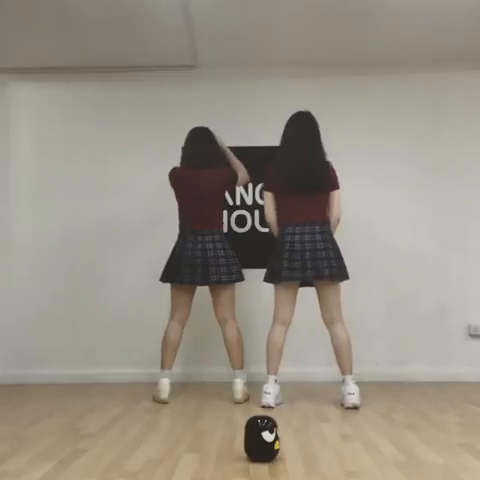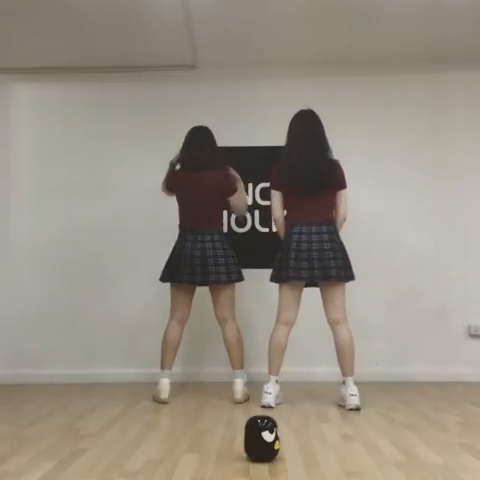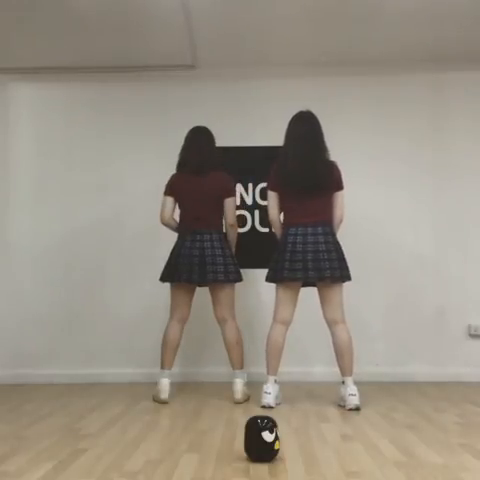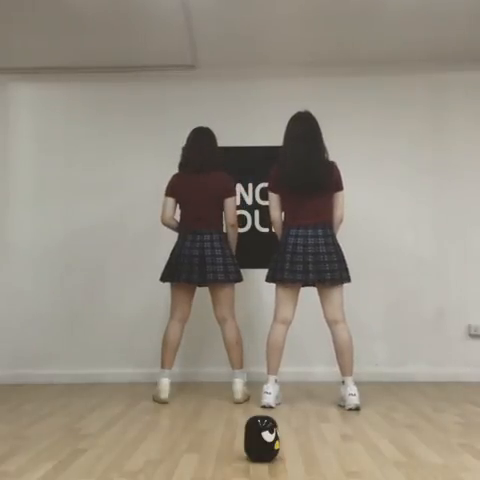
dt=0.7s
person 1, frame 1
left shoulder: (275, 171)
right shoulder: (326, 169)
left elbow: (270, 216)
right elbow: (335, 215)
left hip: (289, 244)
right hip: (321, 242)
left knee: (280, 322)
right knee: (334, 320)
left ankle: (271, 387)
right ankle: (349, 387)
person 1, frame 2
left shoulder: (282, 170)
right shoulder: (334, 168)
left elbow: (277, 214)
right elbow: (342, 214)
left hip: (295, 243)
right hip: (328, 242)
left knee: (284, 321)
right knee: (338, 320)
left ankle: (271, 387)
right ankle: (350, 388)
person 1, frame 3
left shoulder: (279, 171)
right shoulder: (331, 169)
left elbow: (273, 215)
right elbow: (338, 215)
left hip: (292, 243)
right hip: (324, 242)
left knee: (281, 321)
right knee: (336, 320)
left ankle: (270, 387)
right ankle: (349, 388)
person 1, frame 4
left shoulder: (279, 173)
right shoulder: (331, 170)
left elbow: (275, 217)
right elbow: (338, 215)
left hip: (292, 244)
right hip: (325, 244)
left knee: (281, 320)
right knee: (337, 320)
left ankle: (271, 387)
right ankle: (349, 388)
person 2, frame 1
left shoulder: (177, 175)
right shoulder: (221, 175)
right elbow: (244, 177)
left wrist: (191, 154)
right wrist: (224, 148)
left hip: (186, 248)
right hip: (216, 247)
left knee: (177, 319)
right knee: (227, 319)
left ankle: (164, 384)
right ankle: (239, 384)
person 2, frame 2
left shoulder: (178, 176)
right shoulder: (222, 177)
left elbow: (166, 188)
right elbow: (242, 209)
left wrist: (171, 167)
right wrist: (239, 182)
left hip: (186, 247)
right hip: (216, 246)
left knee: (177, 319)
right knee: (227, 319)
left ankle: (164, 384)
right ankle: (239, 384)
person 2, frame 3
left shoulder: (176, 180)
right shoulder: (223, 181)
left elbow: (165, 218)
right elbow: (231, 223)
right wrist: (231, 251)
left hip: (186, 248)
right hip: (216, 247)
left knee: (177, 319)
right knee: (227, 318)
left ankle: (164, 384)
right ankle: (239, 384)
person 2, frame 4
left shoulder: (177, 180)
right shoulder: (224, 181)
left elbow: (166, 218)
right elbow: (231, 223)
right wrist: (231, 253)
left hip: (186, 248)
right hip: (216, 246)
left knee: (177, 318)
right knee: (226, 318)
left ankle: (164, 383)
right ankle: (239, 384)
